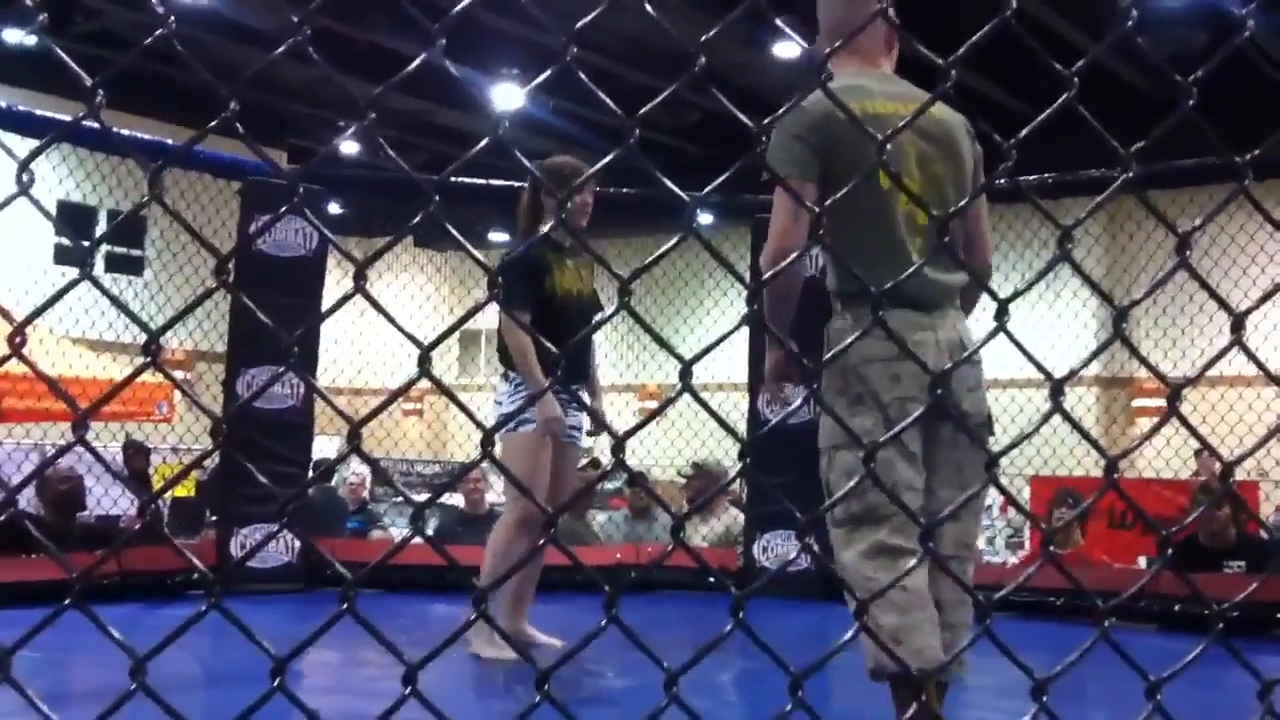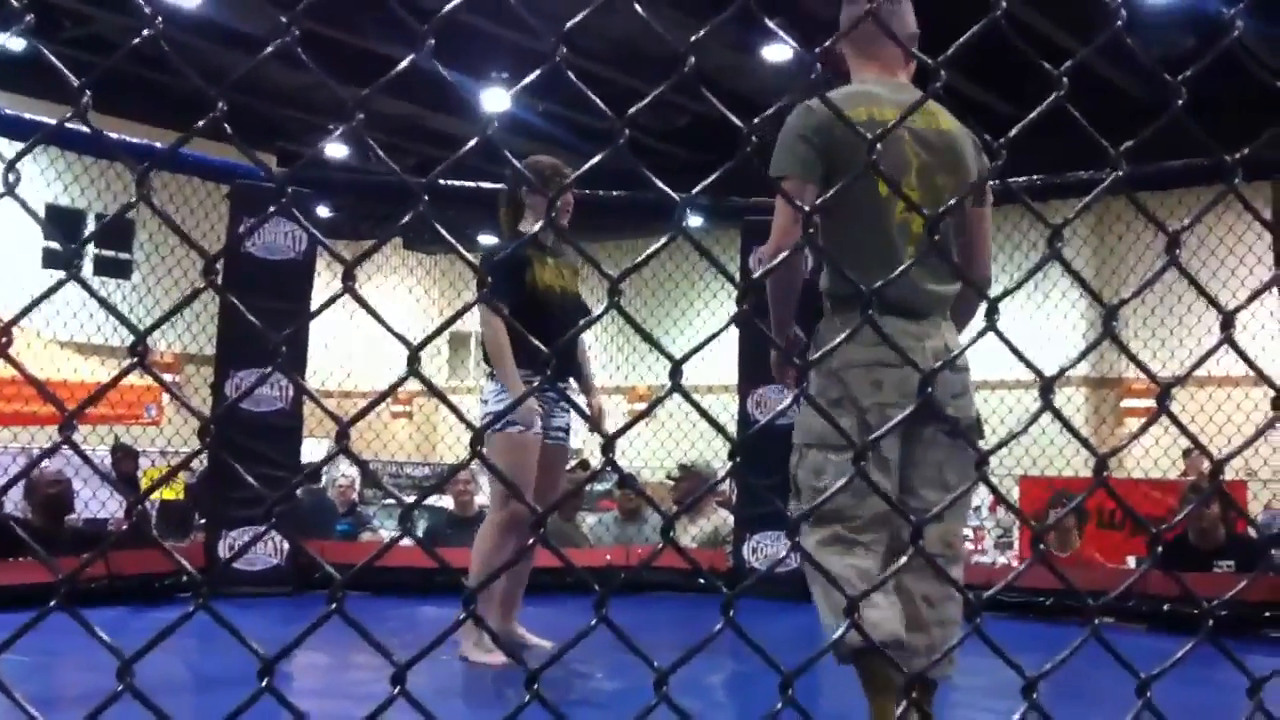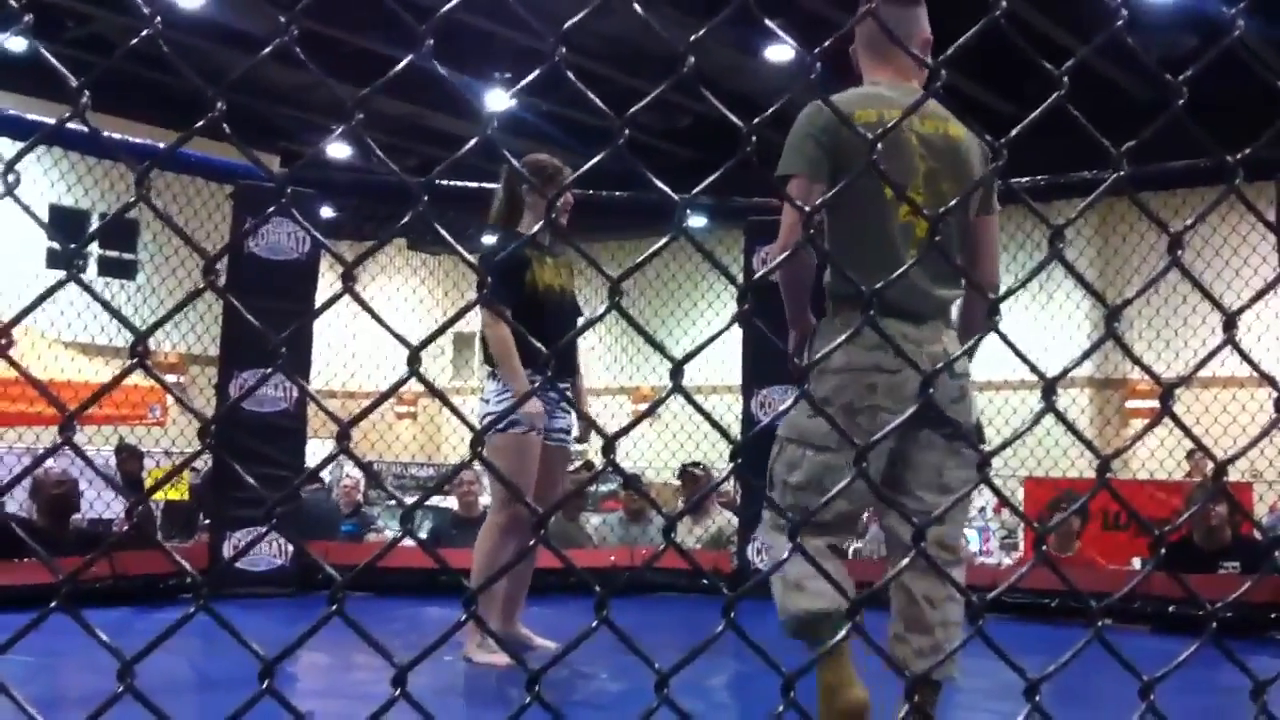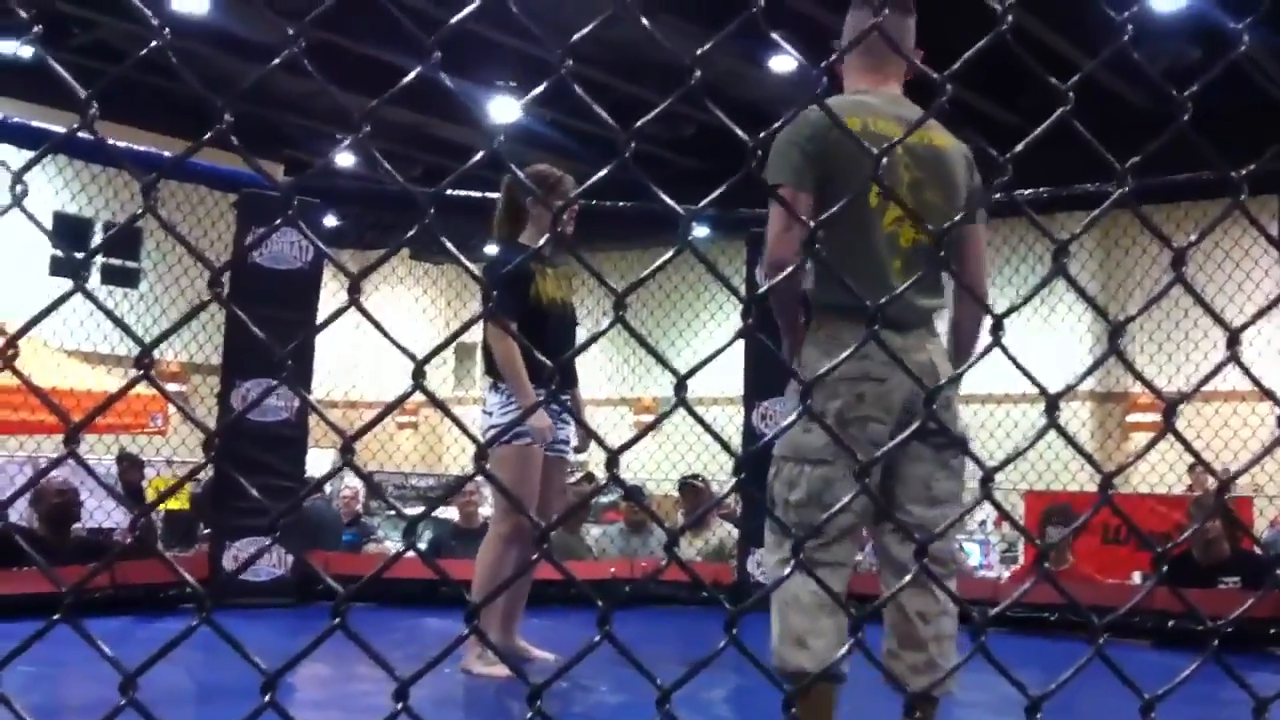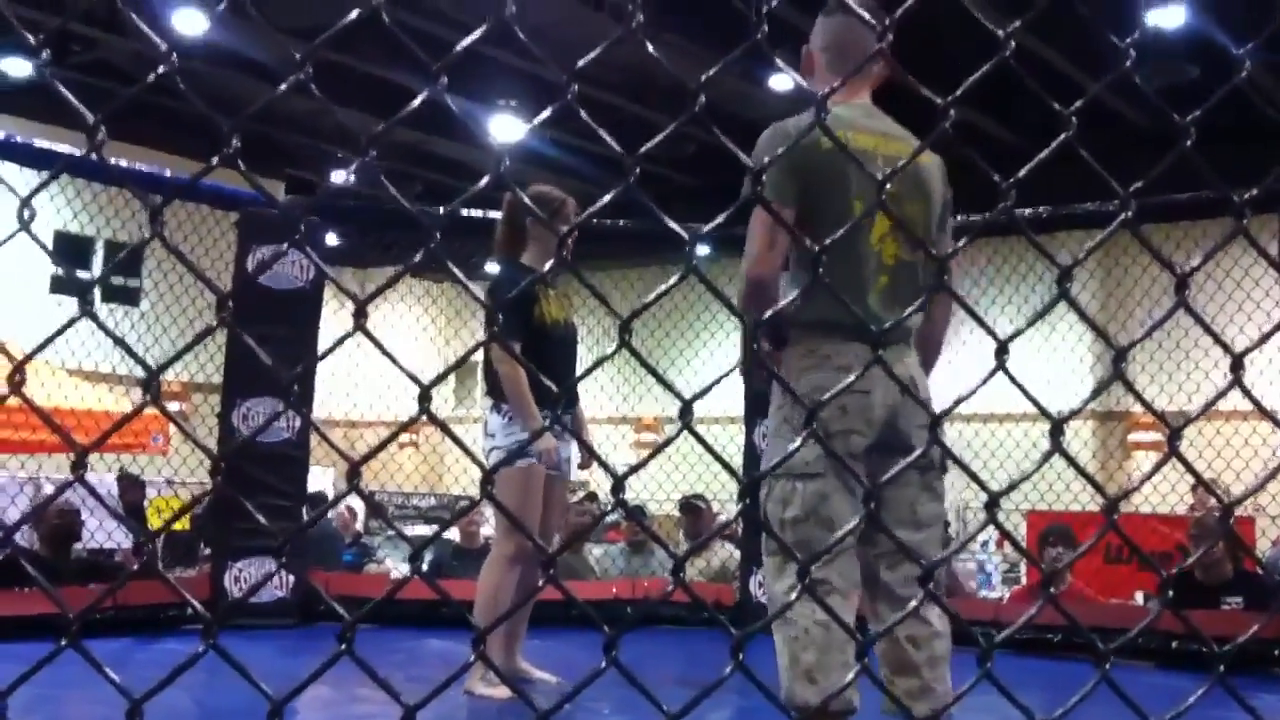
dt=0.3s
person 1, frame 1
left shoulder: (811, 114)
right shoulder: (951, 121)
left elbow: (784, 247)
right elbow: (980, 260)
left wrist: (776, 339)
left hip: (871, 340)
right hip: (951, 341)
left knee: (877, 537)
right knee: (947, 538)
person 1, frame 2
left shoulder: (818, 116)
right shoulder: (960, 134)
left elbow: (783, 244)
right elbow: (979, 271)
left wrist: (784, 332)
left hip: (857, 344)
right hip: (939, 351)
left knee: (837, 531)
right knee: (932, 540)
person 1, frame 3
left shoulder: (828, 117)
right shoulder: (969, 141)
left elbow: (791, 244)
right elbow: (986, 280)
left wrist: (799, 326)
left hip: (856, 346)
right hip: (939, 355)
left knee: (799, 520)
right knee: (932, 542)
person 1, frame 4
left shoulder: (812, 124)
right shoulder: (953, 148)
left elbow: (780, 253)
right elbow: (974, 288)
left wrist: (793, 330)
left hip: (842, 354)
right hip: (924, 360)
left knee: (809, 545)
right knee: (923, 555)
person 1, frame 5
left shoulder: (791, 139)
right shoulder: (925, 159)
left elbow: (761, 271)
right elbow: (940, 299)
left wrist: (760, 341)
left hip: (820, 369)
right hip: (901, 376)
left knee: (809, 565)
right knee: (909, 571)
person 2, frame 1
left shoulder: (581, 260)
right shoulder: (527, 254)
right elbow: (514, 329)
left wrist: (594, 395)
right wrist: (541, 396)
left hip: (568, 396)
right hip: (528, 393)
left knee: (554, 515)
right knee: (525, 509)
left ankle: (516, 620)
right ankle: (481, 623)
person 2, frame 2
left shoulder: (564, 259)
right shoulder: (508, 251)
right elbow: (493, 321)
left wrist: (590, 390)
right wrist: (515, 389)
left hip: (556, 394)
right hip: (516, 389)
left knee: (539, 515)
right knee: (509, 510)
left ankle: (506, 622)
right ankle: (474, 630)
person 2, frame 3
left shoulder: (560, 259)
right shoulder: (506, 252)
right elbow: (495, 324)
left wrist: (579, 398)
right wrist: (523, 391)
left hip: (555, 395)
right hip: (516, 392)
left knee: (540, 517)
right knee: (510, 512)
left ankle: (509, 622)
right ankle: (478, 631)
person 2, frame 4
left shoulder: (557, 268)
right shoulder: (509, 262)
right elbow: (501, 336)
left wrist: (578, 411)
right wrist: (530, 406)
left hip: (554, 408)
right hip: (517, 404)
left knee: (539, 529)
right knee: (511, 524)
left ankle: (507, 635)
right ankle: (477, 644)
person 2, frame 5
left shoulder: (553, 288)
right shoulder: (512, 283)
right elbow: (505, 359)
left wrist: (580, 429)
right wrist: (536, 429)
left hip: (554, 428)
right hip: (518, 425)
left knee: (540, 550)
right knee: (513, 544)
left ankle: (509, 657)
right ankle: (479, 665)
